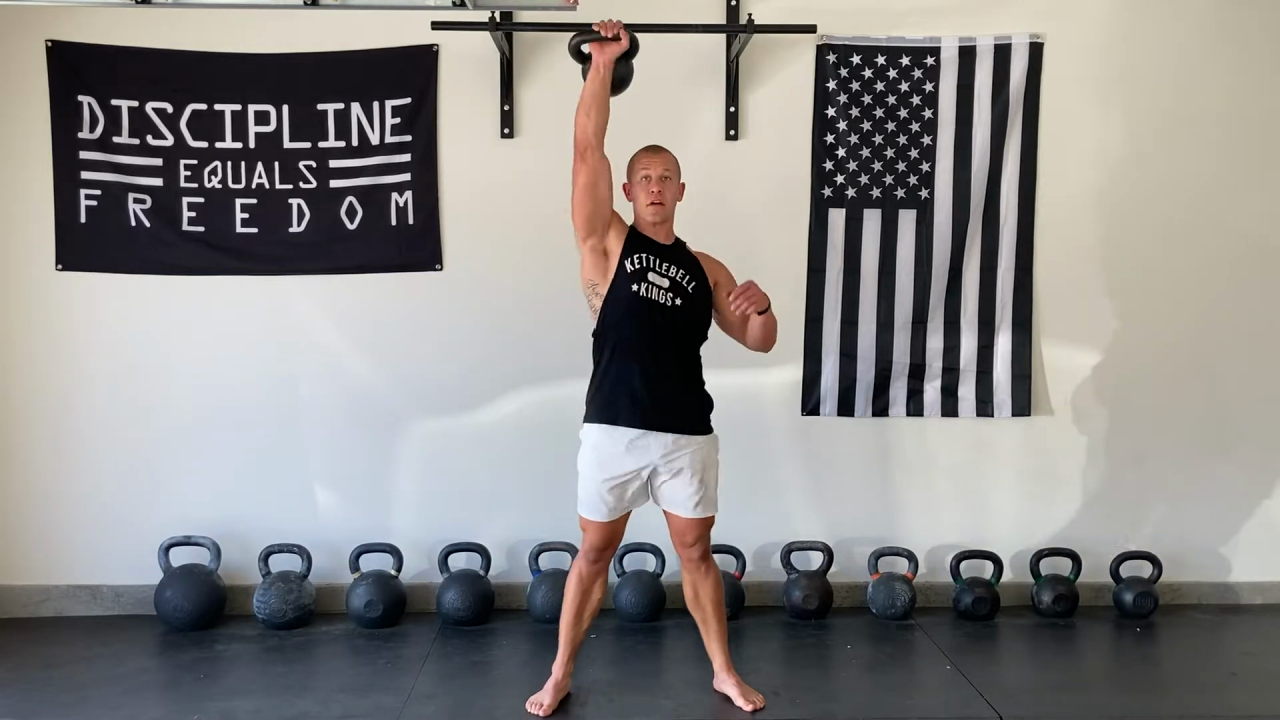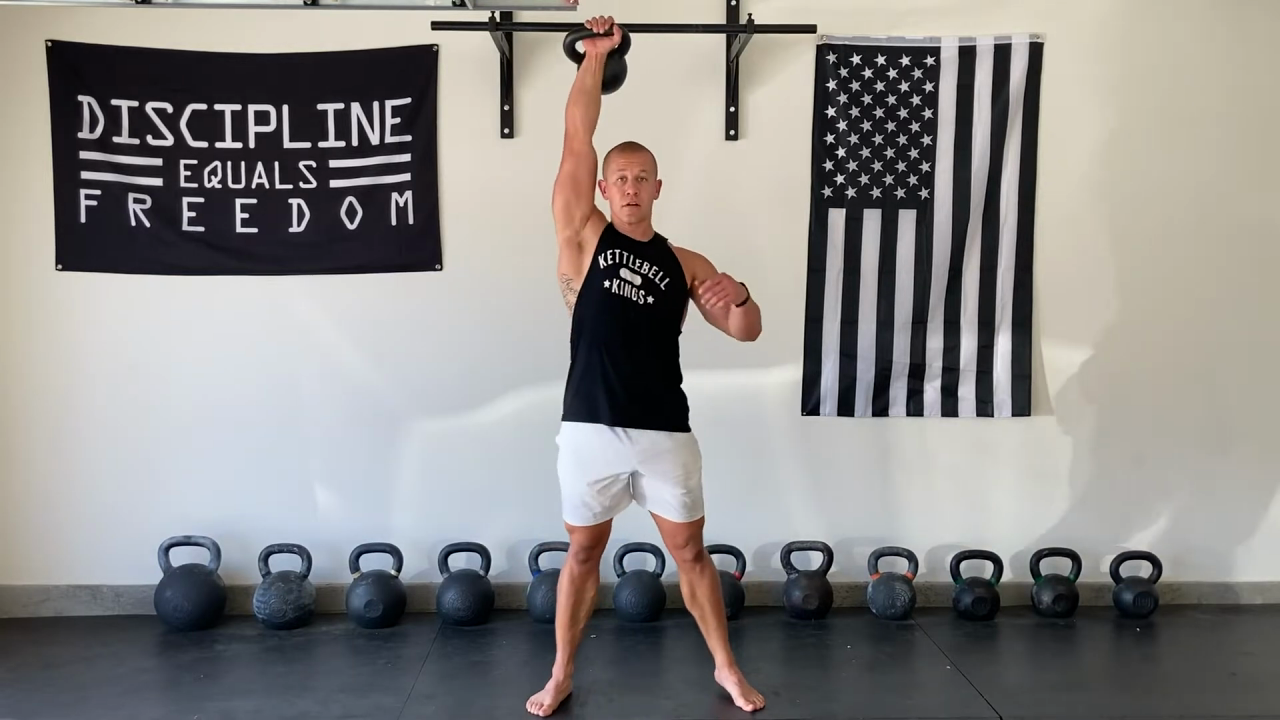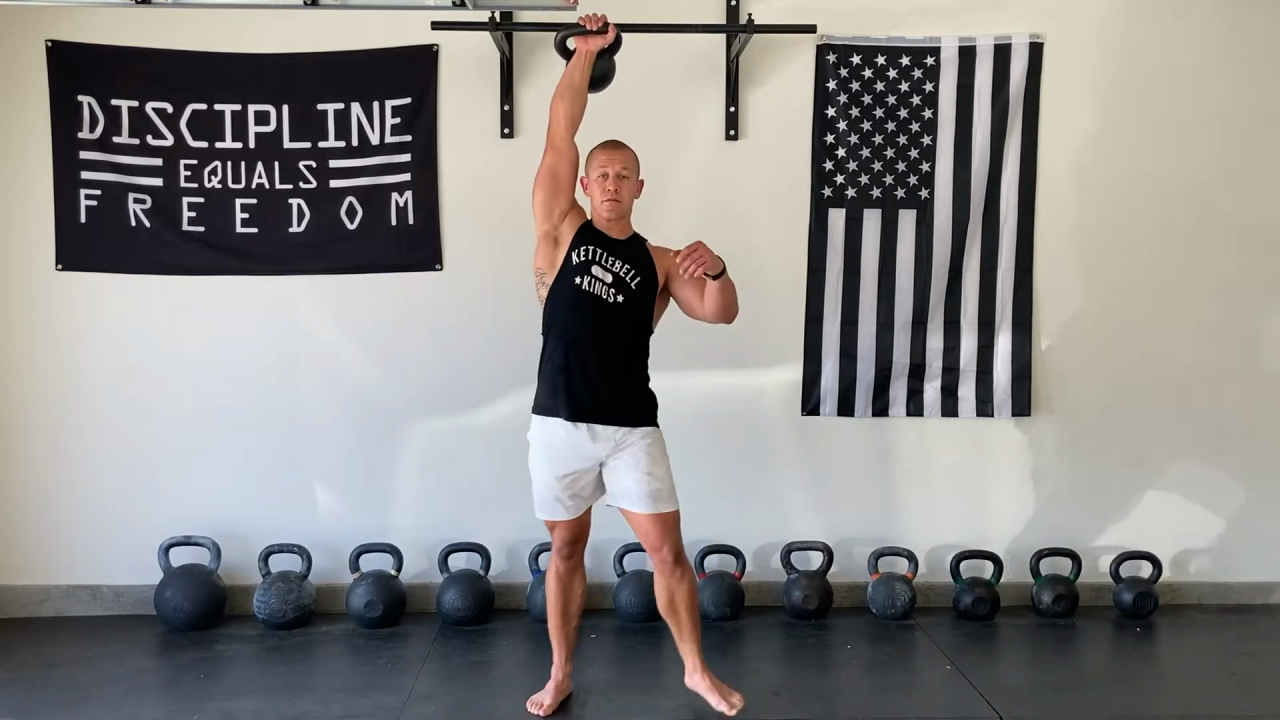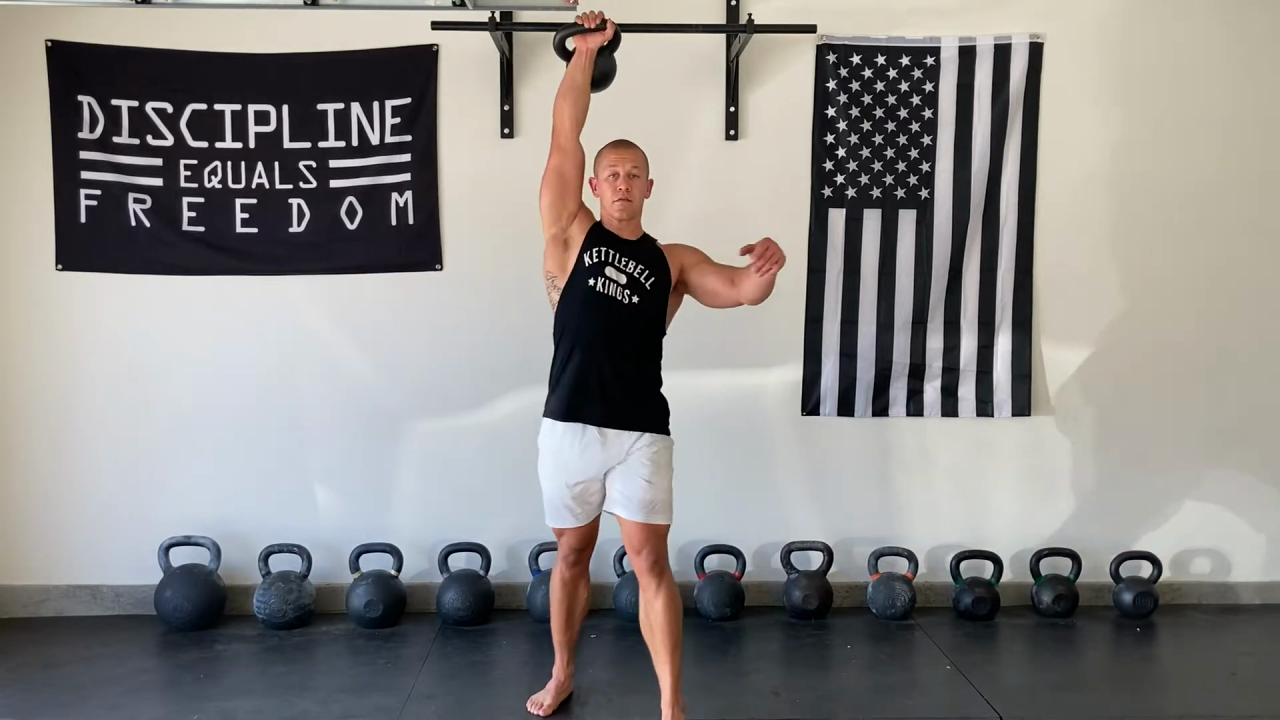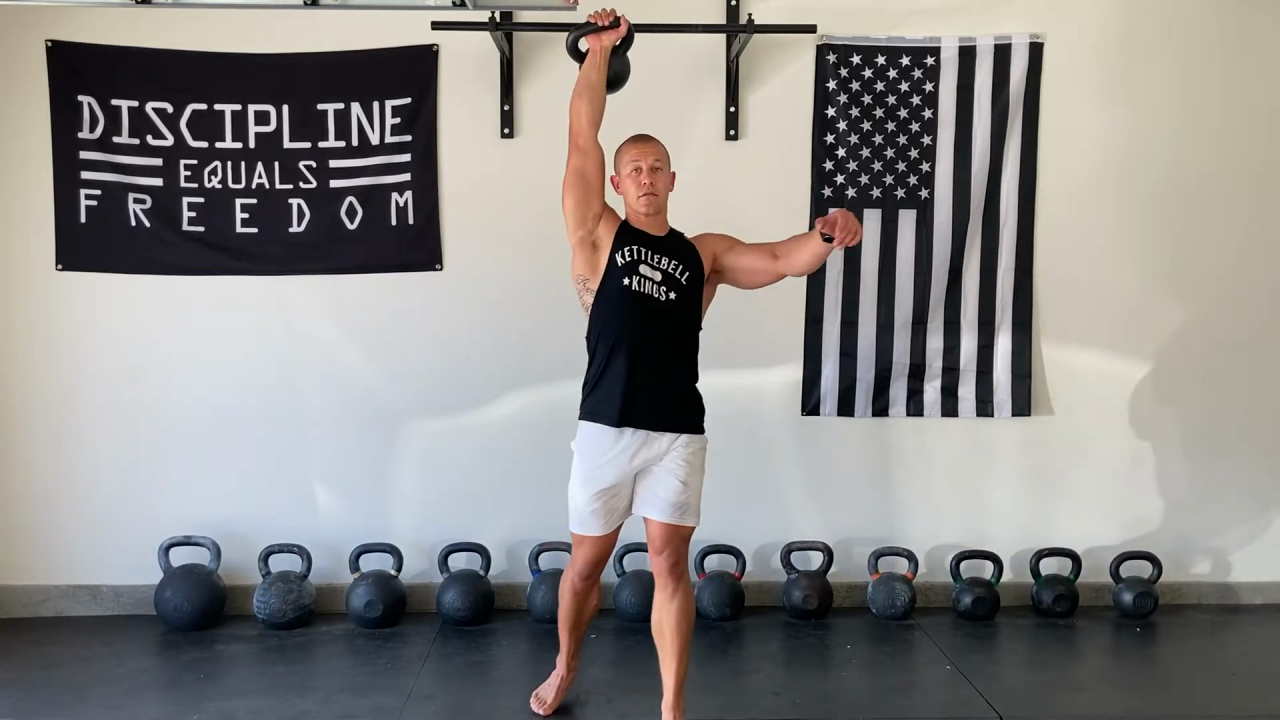
dt=0.3s
person 1, frame 1
left shoulder: (705, 269)
right shoulder: (606, 242)
left elbow: (760, 341)
right elbow: (585, 149)
left wrist: (759, 308)
right wrist: (601, 63)
left hip: (687, 434)
right hip: (613, 430)
left knee: (695, 554)
right knee: (594, 554)
person 1, frame 2
left shoulder: (686, 264)
right shoulder: (583, 238)
left elbow: (746, 330)
right elbow: (576, 138)
left wrist: (740, 296)
right wrist: (596, 55)
left hip: (665, 433)
right hip: (590, 429)
left knee: (690, 553)
right knee: (583, 553)
person 1, frame 3
left shoulder: (659, 261)
right shoulder: (560, 231)
left elbow: (721, 313)
right elbow: (558, 137)
left wrist: (715, 270)
right wrist: (586, 53)
left hip: (631, 429)
right hip: (560, 424)
left knee: (667, 553)
right knee: (566, 550)
person 1, frame 4
left shoulder: (673, 261)
right shoulder: (570, 235)
left elbow: (741, 289)
right elbow: (563, 136)
left wrist: (767, 265)
right wrist: (587, 51)
left hip: (642, 432)
right hip: (570, 426)
left knee: (650, 564)
right knee: (571, 555)
person 1, frame 5
left shoulder: (705, 253)
right shoulder: (597, 235)
left elbow: (781, 261)
right elbow: (583, 140)
left wrist: (825, 236)
right wrist: (600, 52)
left hip: (678, 432)
right hip: (606, 427)
left knee: (670, 567)
right knee: (586, 561)
